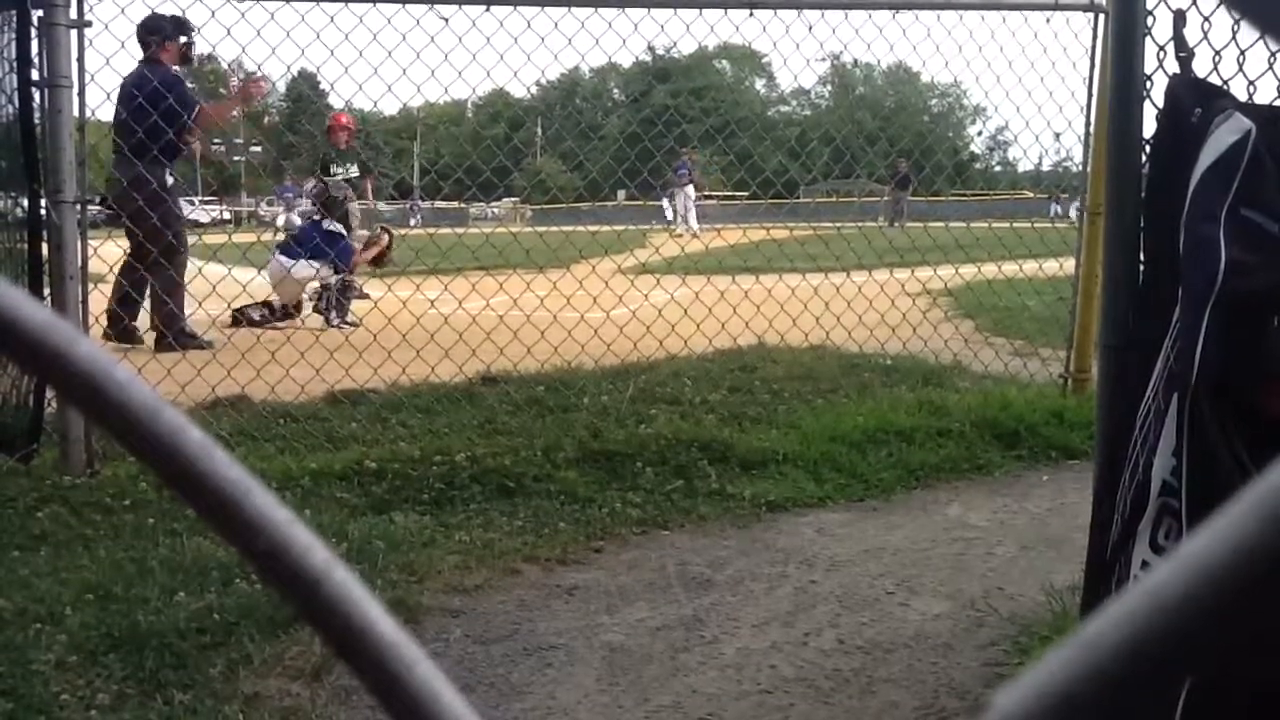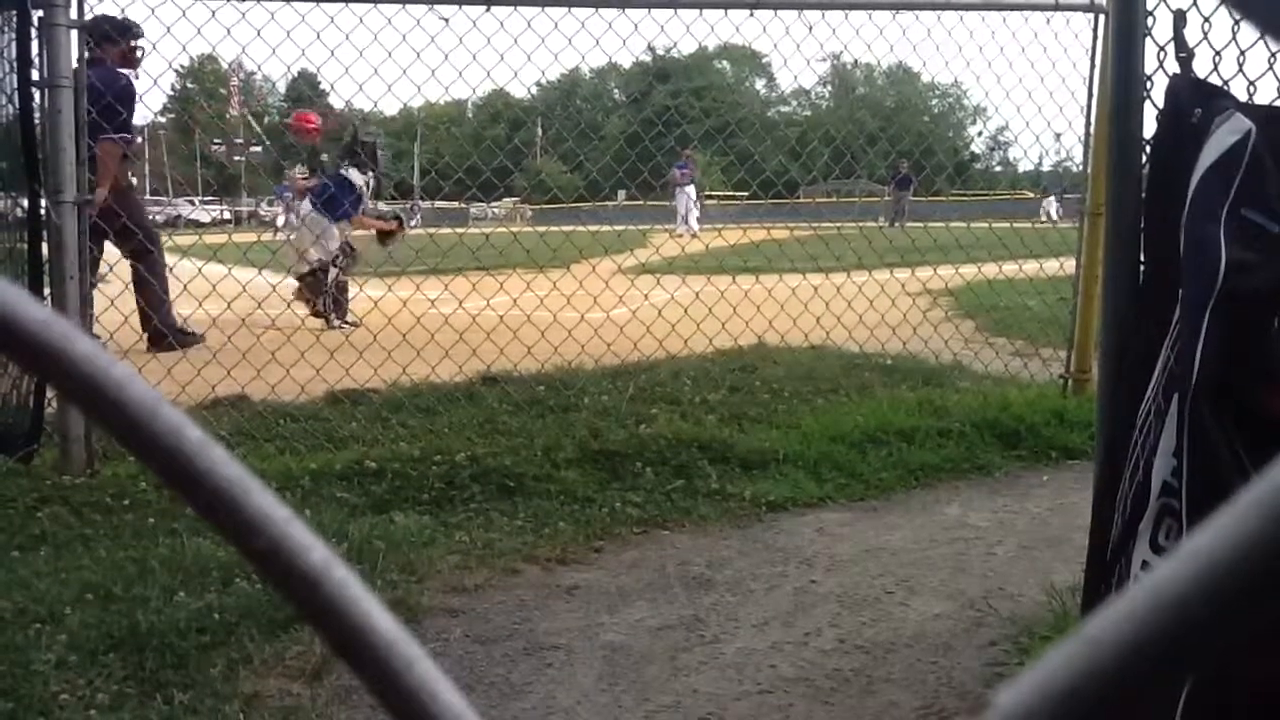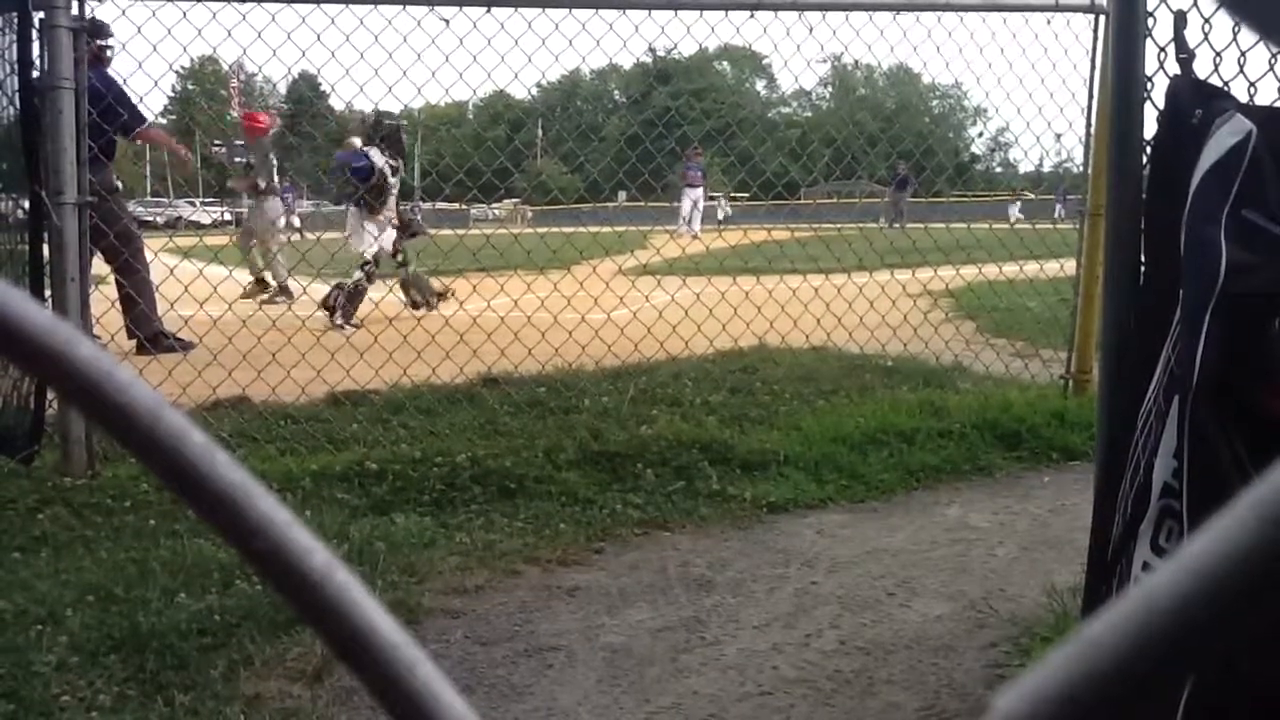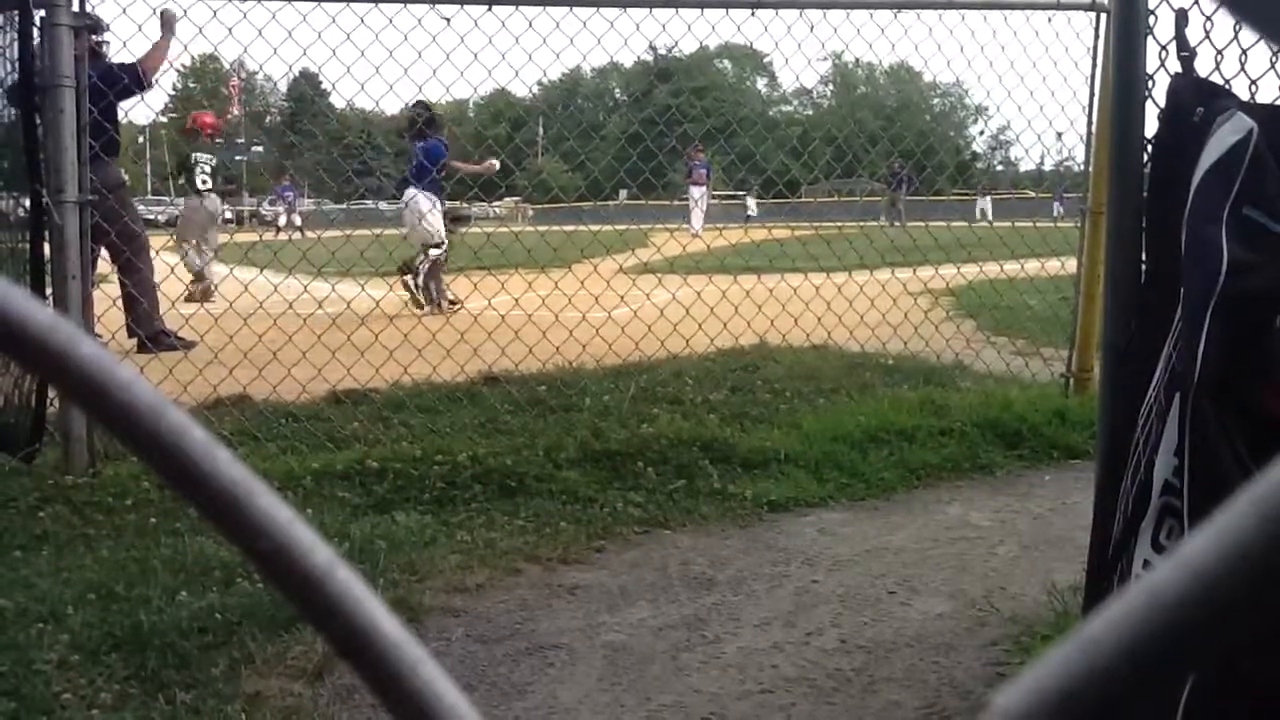
dt=0.5s
person 1, frame 1
left shoulder: (138, 79)
right shoulder: (164, 80)
right elbow: (202, 119)
right wrist: (242, 98)
left hip: (129, 178)
right hip: (148, 179)
left knee: (145, 253)
right knee: (170, 253)
left ankle: (119, 324)
right ankle: (173, 333)
person 1, frame 2
right shoulder: (117, 82)
left elbow: (88, 133)
right elbow: (111, 140)
right wrist: (103, 187)
right hip: (109, 183)
left knee: (84, 259)
right knee: (146, 252)
right ankle: (163, 331)
person 1, frame 3
right shoulder: (99, 83)
right elbow: (139, 127)
right wrist: (177, 148)
right hip: (94, 183)
right knee: (129, 256)
right ankle: (150, 335)
person 1, frame 4
right shoulder: (96, 75)
right elbow: (144, 71)
right wrist: (167, 33)
right hip: (100, 178)
right knee: (132, 253)
right ankle: (151, 333)
person 2, frame 1
left shoulder: (319, 221)
right shoulder: (333, 231)
right elbow: (354, 262)
left wrist: (366, 249)
right wrist: (378, 246)
left hip: (281, 264)
right hip: (292, 267)
left knee: (290, 308)
right knee: (342, 270)
left ankle: (243, 316)
right ankle: (335, 317)
person 2, frame 2
left shoulder: (365, 173)
right shoulder: (349, 179)
right elbow: (354, 220)
right wrist: (384, 225)
left hip: (327, 218)
right hip: (317, 218)
left knee: (342, 258)
right knee: (338, 262)
right ankle: (334, 316)
person 2, frame 3
left shoulder: (395, 160)
right shoulder: (368, 156)
right elbow: (340, 165)
right wrist: (350, 150)
left hip: (383, 219)
right hip: (363, 220)
left knee: (401, 258)
right knee: (367, 268)
right ankle: (338, 313)
person 2, frame 4
left shoulder: (420, 146)
right shoulder: (433, 144)
right elbow: (449, 165)
right wrist: (481, 168)
left hip: (415, 199)
right hip: (424, 200)
left knee: (432, 248)
right knee: (438, 246)
left ankle: (437, 299)
right ankle: (414, 277)
person 3, frame 1
left shoulder: (356, 152)
right shoulder: (327, 154)
left elbow: (367, 177)
right elbow: (317, 178)
left wrist: (370, 200)
left hip: (352, 204)
person 3, frame 2
left shoulder: (318, 152)
right shoulder: (301, 151)
left elbow: (327, 179)
left wrist: (304, 183)
right wrist: (291, 178)
left hip: (316, 202)
right hip: (302, 201)
left knee: (304, 242)
right knee: (303, 244)
person 3, frame 3
left shoulder: (258, 150)
right shoulder: (263, 149)
left elbow: (256, 179)
left wrist: (236, 183)
left hip: (266, 203)
right hip: (262, 203)
left knee: (270, 247)
right knee: (244, 240)
left ankle: (284, 290)
right ankle: (260, 281)
person 3, frame 4
left shoulder: (189, 150)
right shoulder: (218, 154)
left elbow: (179, 173)
right elbow: (229, 184)
left hip: (194, 201)
right hip: (214, 201)
left knee: (184, 242)
right knee: (207, 246)
left ankle: (199, 276)
right ankle: (206, 287)
